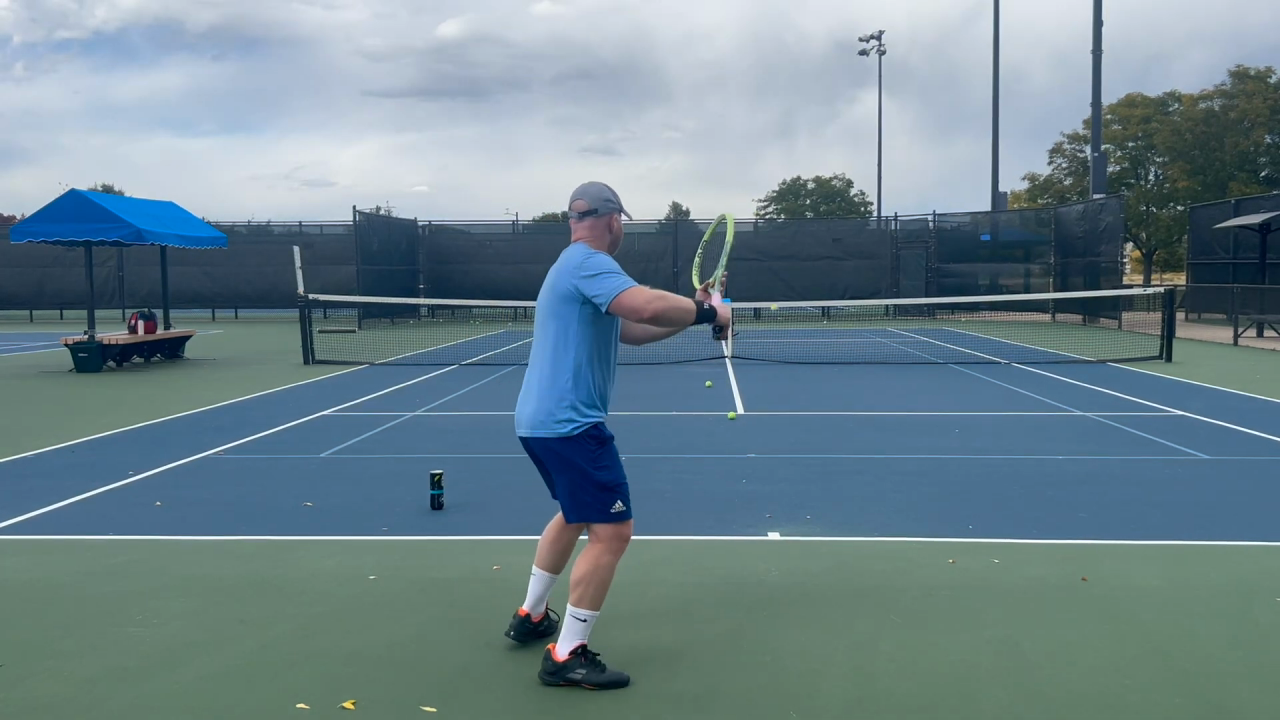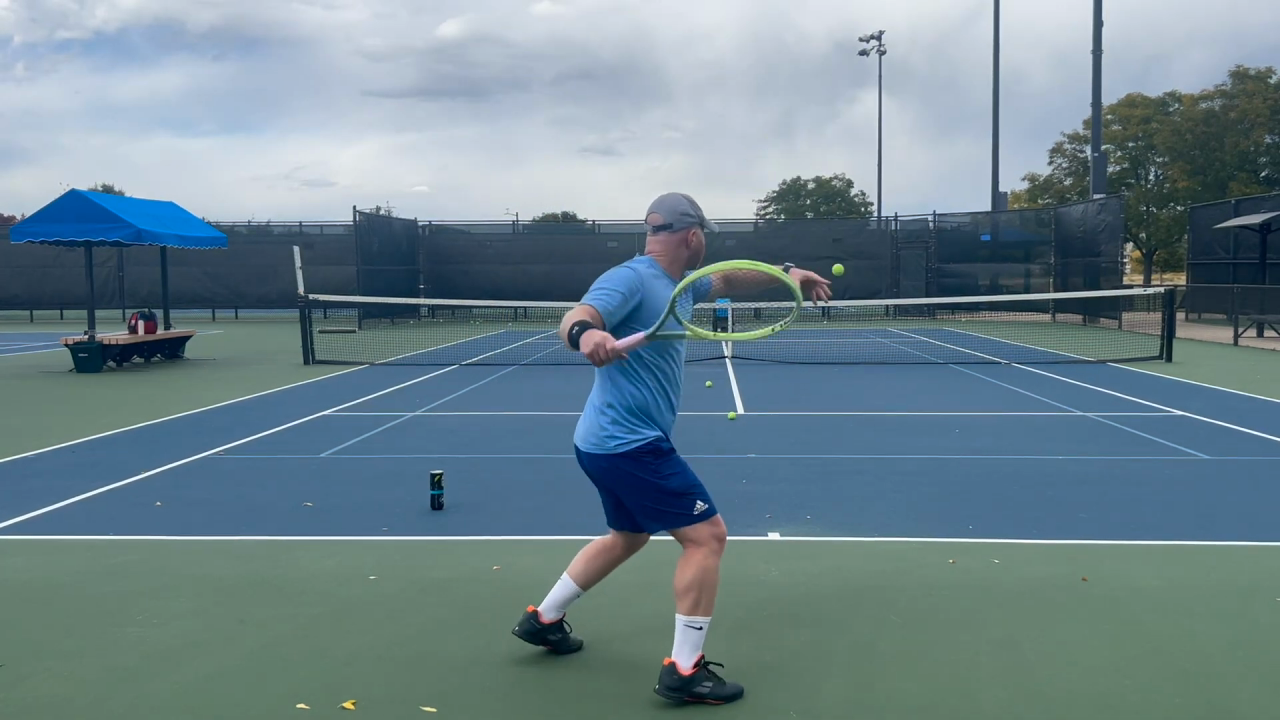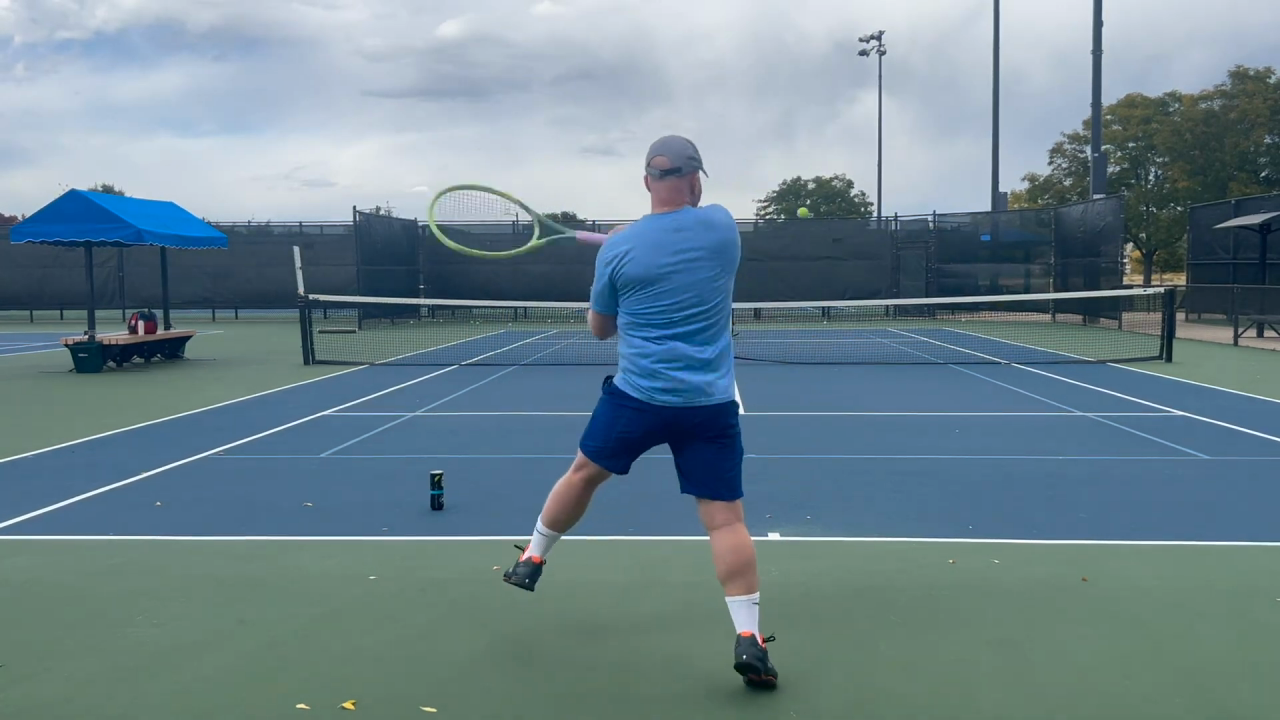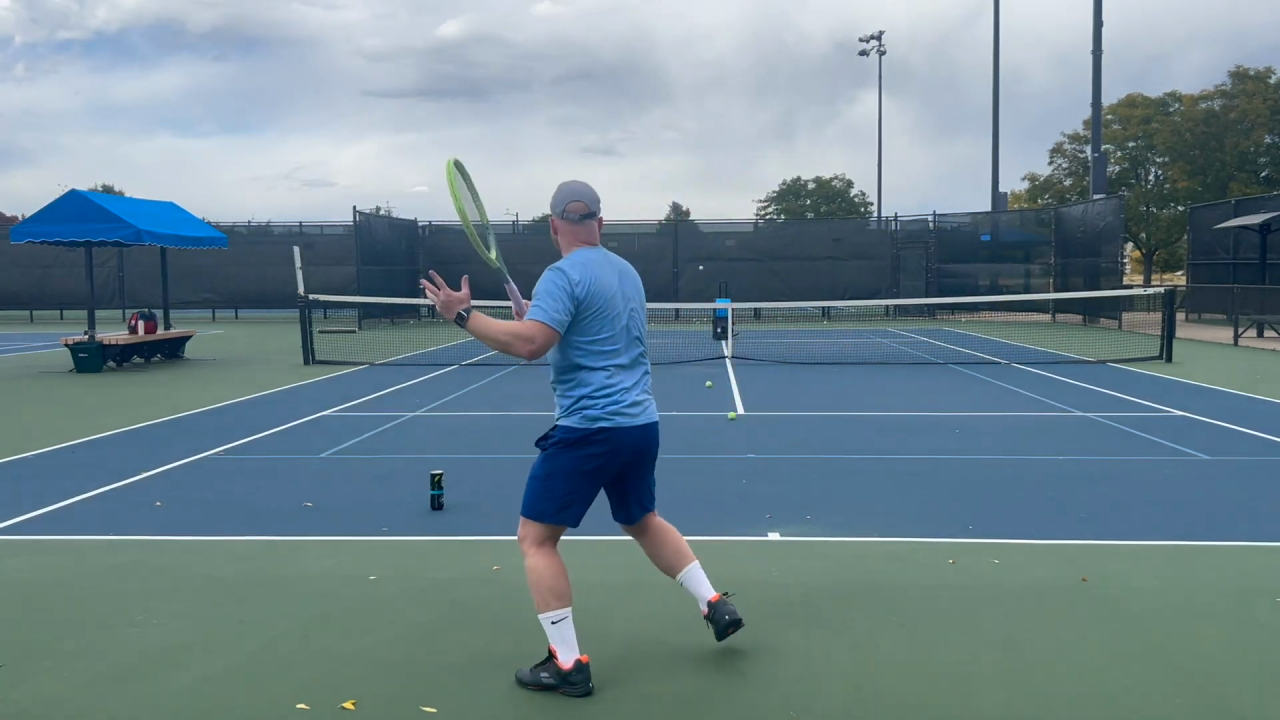
dt=0.5s
person 1, frame 1
left shoulder: (571, 267)
right shoulder: (590, 264)
left elbow: (629, 330)
right elbow: (645, 306)
left wrist: (687, 314)
right wrist: (706, 311)
left hip: (538, 421)
right hip: (571, 425)
left knee: (575, 515)
right knee: (611, 534)
left ankle: (531, 615)
right ankle: (567, 654)
person 1, frame 2
left shoulder: (672, 280)
right shoulder: (628, 279)
left elbow: (722, 280)
right elbow: (573, 321)
left wrist: (787, 272)
right wrist: (585, 335)
left hip: (610, 441)
right hip: (628, 445)
left knee: (627, 536)
right knee: (705, 538)
left ankle: (543, 618)
right ankle: (684, 669)
person 1, frame 3
left shoulder: (617, 249)
right shoulder: (721, 225)
left elbow: (600, 330)
left hip: (640, 396)
right hip: (710, 404)
left knee: (583, 474)
right knee: (725, 520)
left ankle: (532, 560)
right ankle: (749, 641)
person 1, frame 4
left shoulder: (564, 274)
right shoulder: (625, 272)
left elbow: (529, 342)
left wrist: (464, 315)
right wrist: (532, 313)
left hip: (587, 430)
right hip: (641, 425)
left knee: (536, 538)
right knee: (644, 523)
left ankle: (568, 662)
right ankle: (713, 604)
